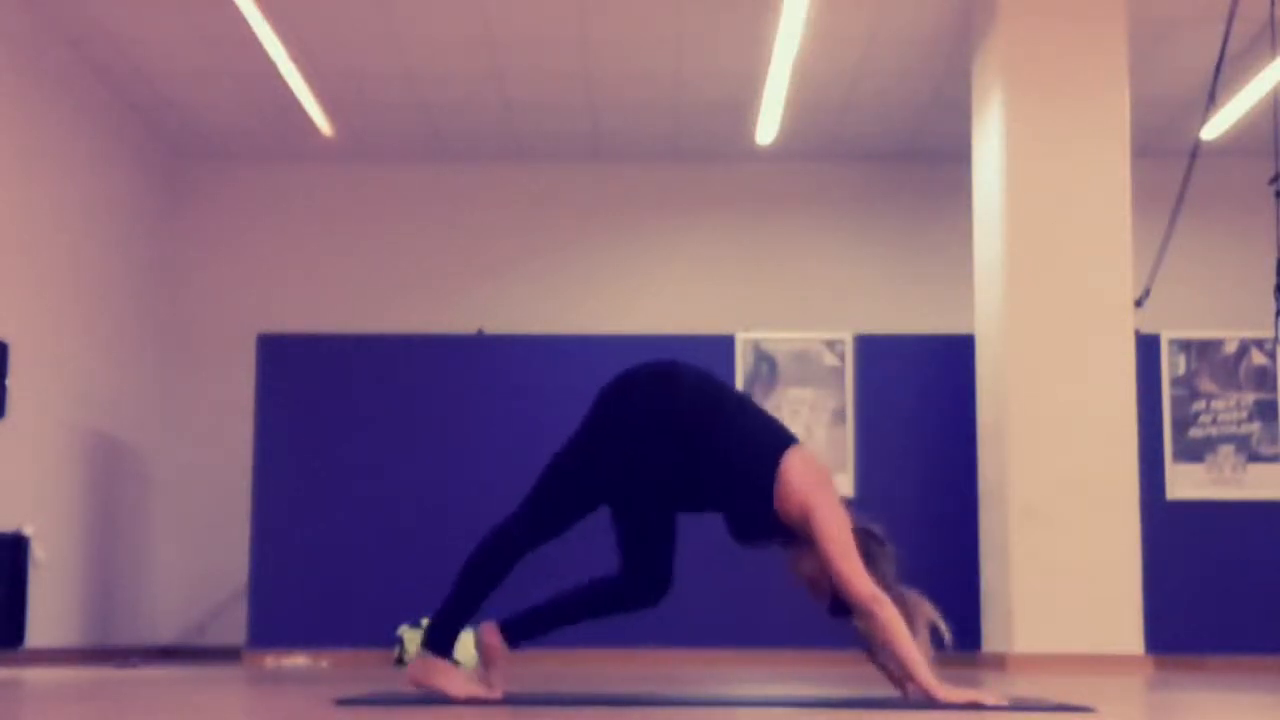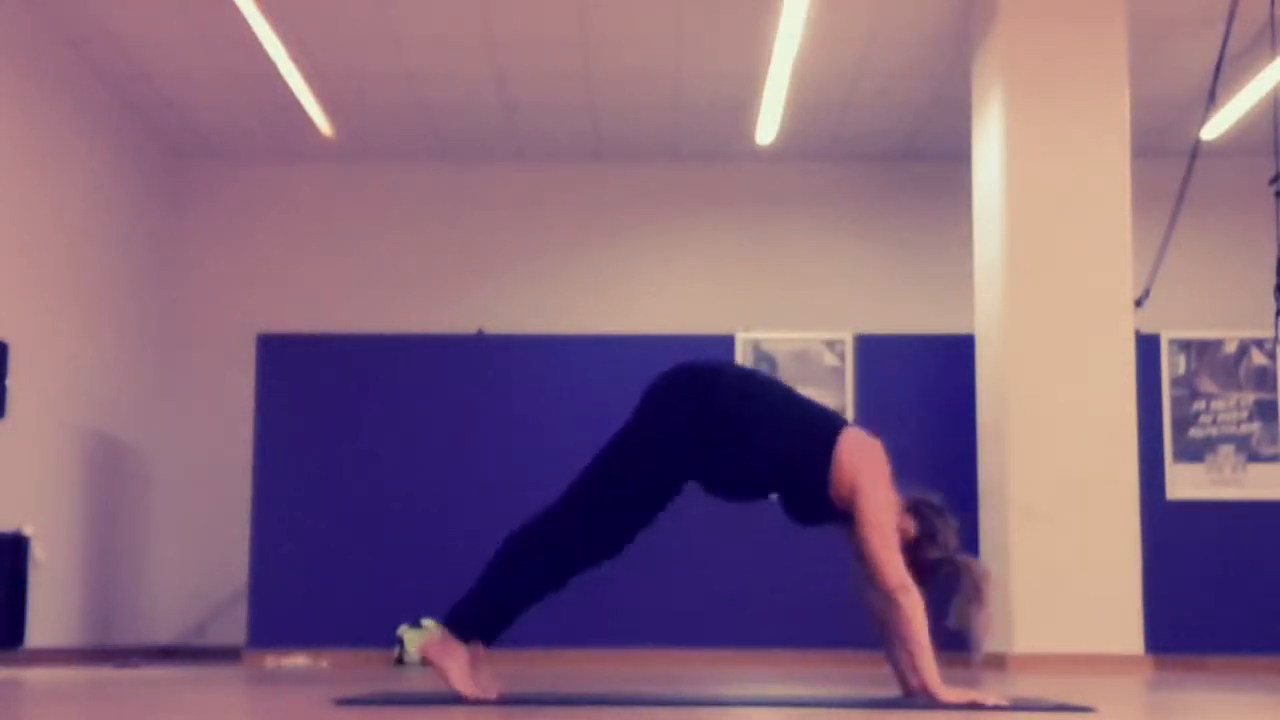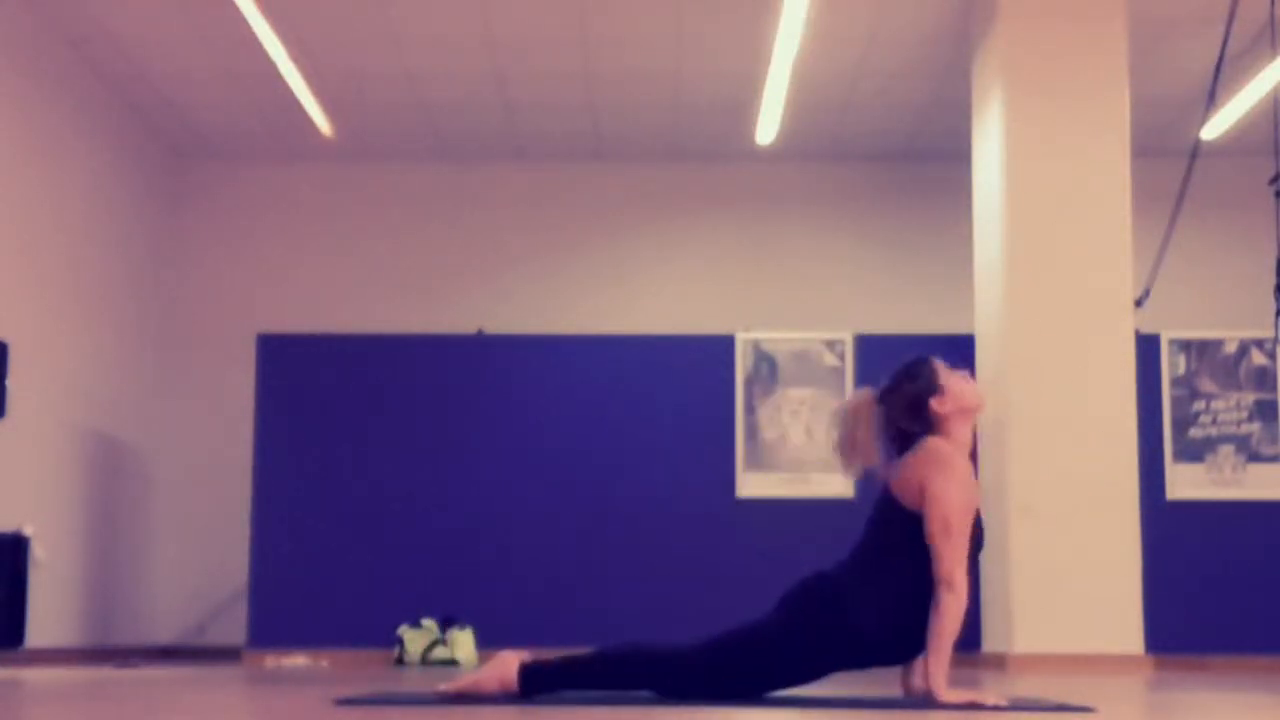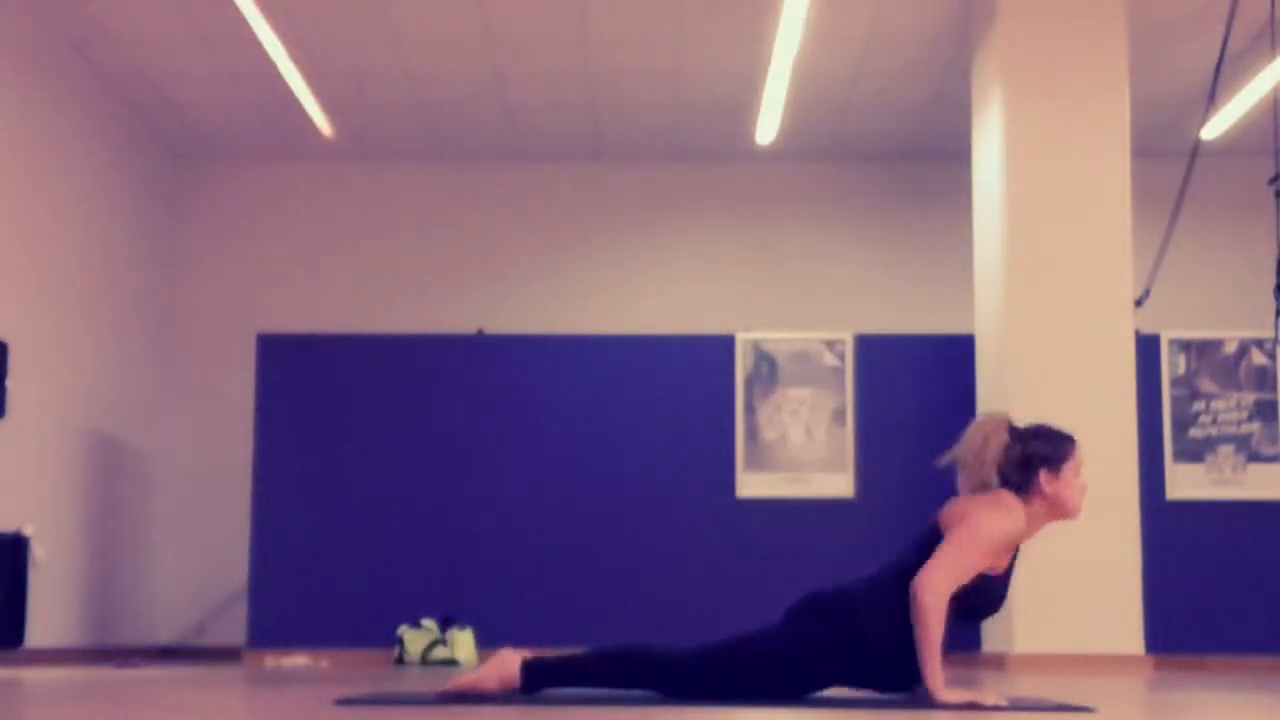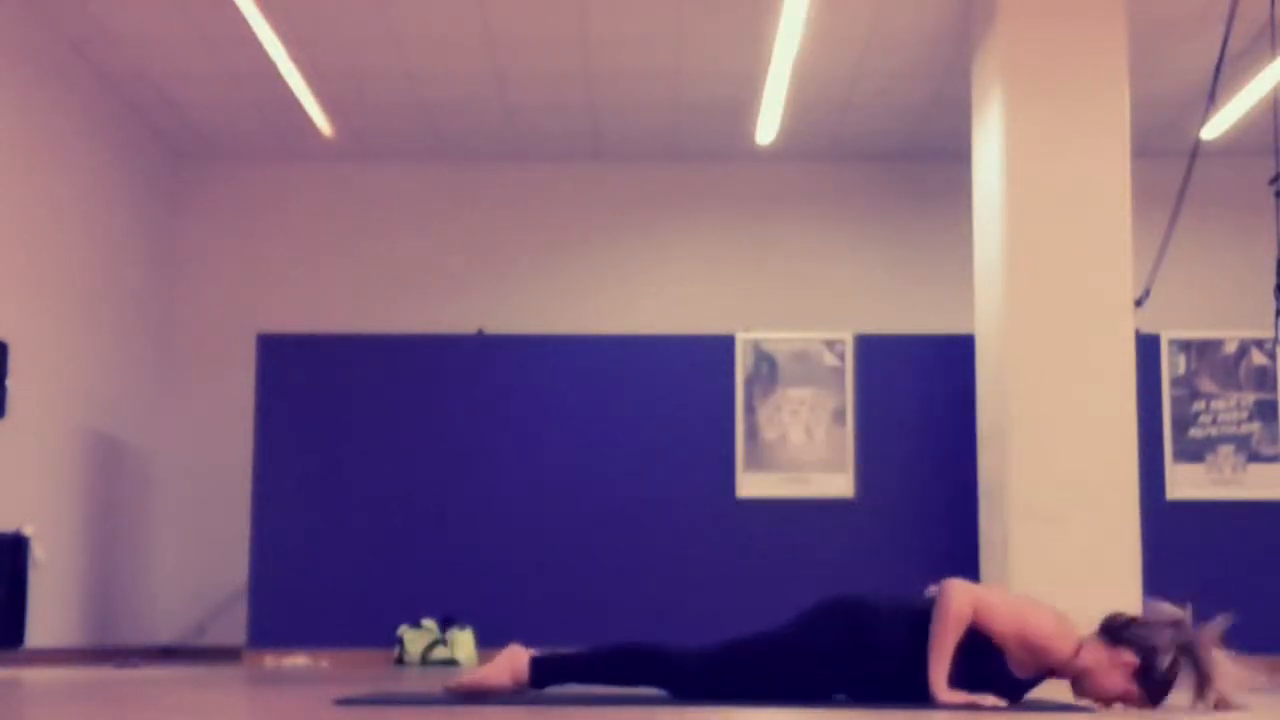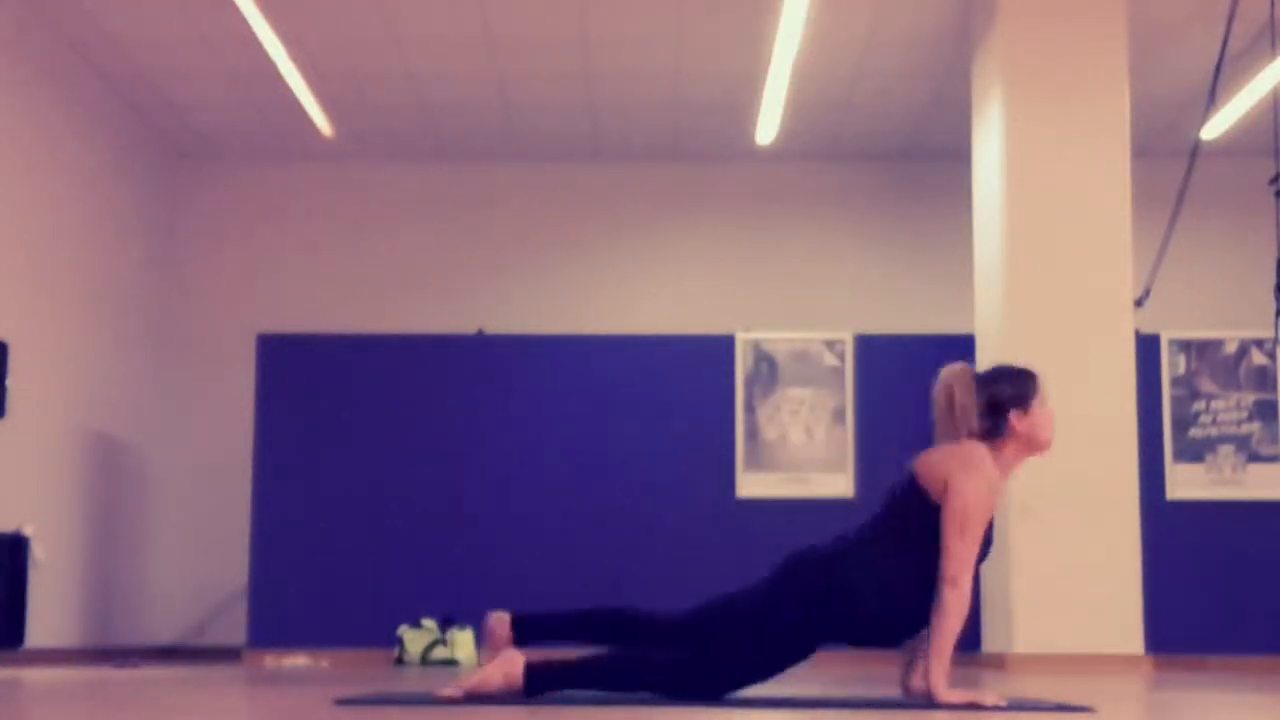
dt=0.3s
person 1, frame 1
left shoulder: (818, 510)
right shoulder: (816, 510)
left elbow: (868, 604)
right elbow: (871, 600)
left wrist: (914, 682)
right wrist: (933, 688)
left hip: (660, 418)
right hip: (648, 407)
left knee: (647, 583)
right knee: (533, 523)
left ankle: (500, 639)
right ankle: (436, 653)
person 1, frame 2
left shoulder: (876, 484)
right shoulder: (870, 484)
left elbow: (892, 589)
right elbow: (898, 591)
left wrist: (910, 675)
right wrist: (934, 686)
left hip: (699, 417)
right hip: (694, 404)
left knee: (591, 539)
right knee: (571, 525)
left ankle: (466, 637)
right ankle: (455, 637)
person 1, frame 3
left shoulder: (931, 461)
right shoulder: (946, 467)
left elbow: (906, 582)
right elbow: (951, 583)
left wrist: (919, 666)
right wrist: (938, 682)
left hip: (830, 619)
right hip: (831, 626)
left knee: (676, 664)
right knee: (674, 673)
left ankle: (525, 666)
right ankle: (520, 675)
person 1, frame 4
left shoulder: (993, 512)
right shoulder: (1001, 518)
right elbow: (930, 588)
left wrist: (936, 675)
right wrist: (935, 682)
left hip: (840, 641)
right hip: (830, 641)
left knee: (681, 672)
right knee: (678, 676)
left ankle: (529, 667)
right ankle: (523, 672)
person 1, frame 5
left shoulder: (1060, 642)
right shoulder: (1054, 641)
left elbow: (948, 593)
right elbow: (960, 593)
right wrist: (936, 685)
left hip: (862, 646)
right hip: (848, 646)
left knee: (690, 670)
right knee: (690, 672)
left ankle: (531, 662)
right ankle: (532, 667)
person 1, frame 6
left shoulder: (956, 461)
right shoulder: (974, 466)
left elbow: (926, 584)
right elbow: (955, 585)
left wrist: (917, 669)
right wrist: (938, 683)
left hip: (823, 591)
right hip: (825, 594)
left knee: (669, 636)
right knee: (684, 671)
left ankle: (514, 628)
right ankle: (524, 673)
